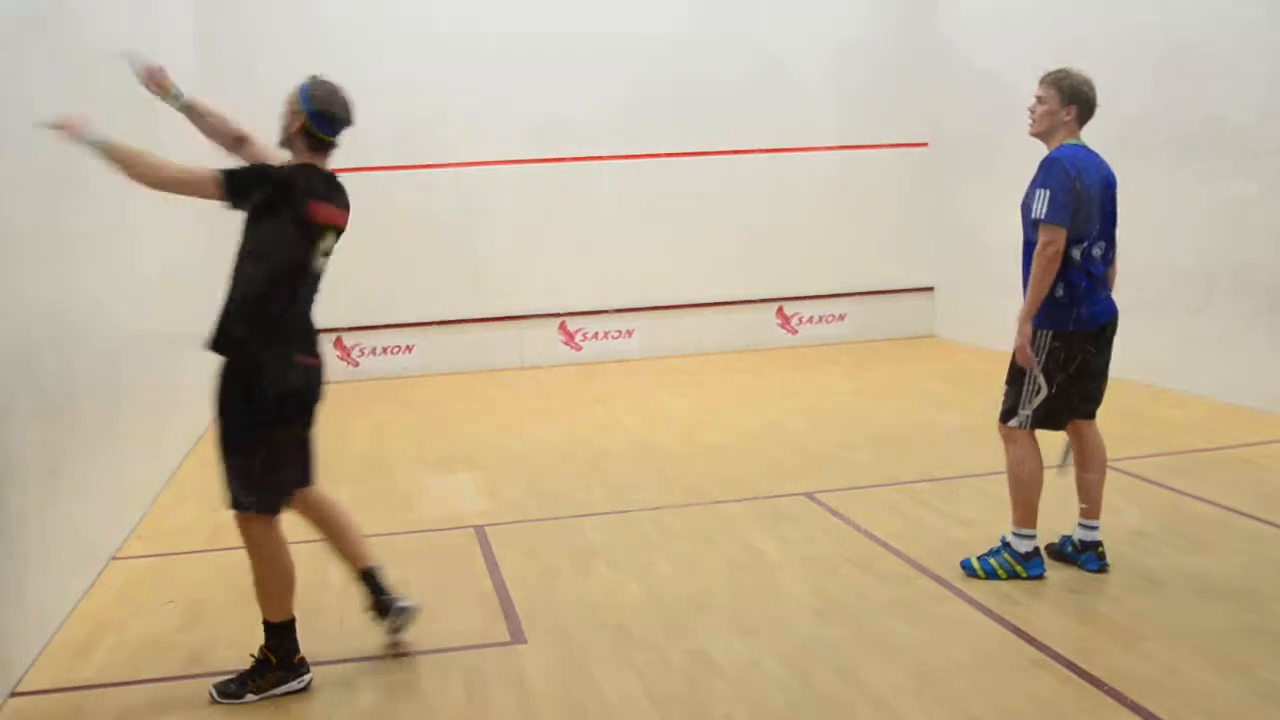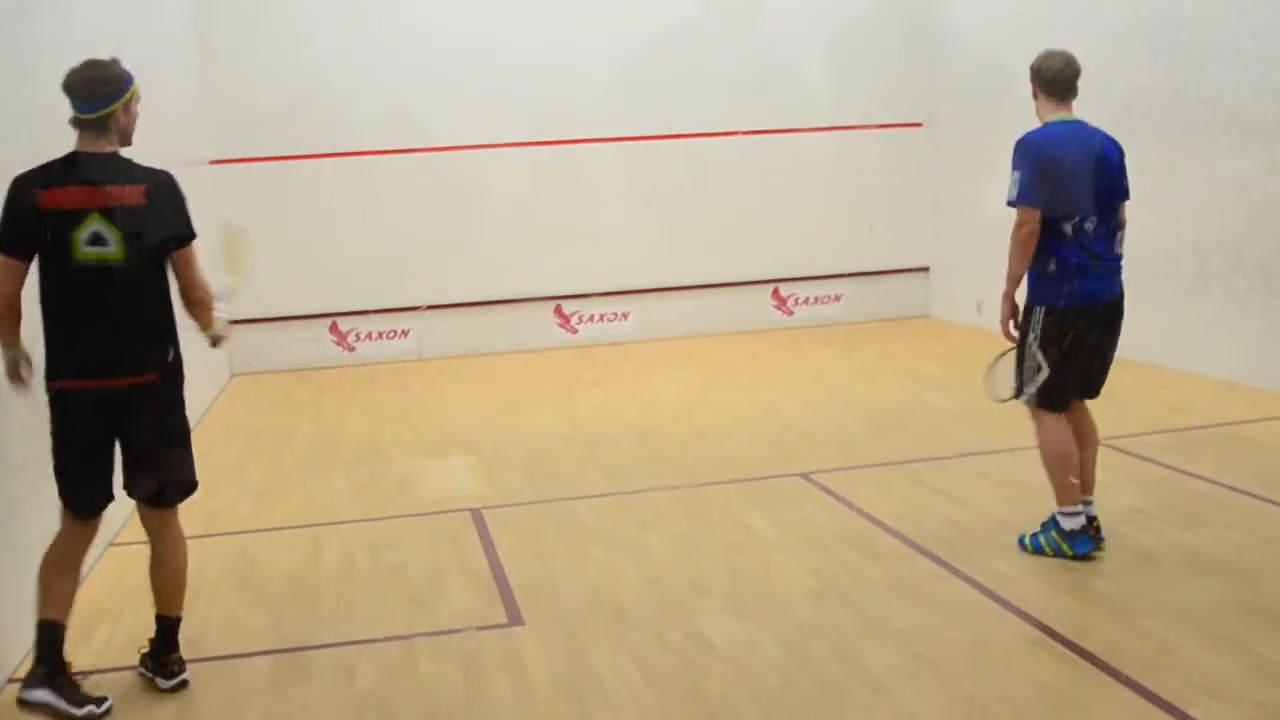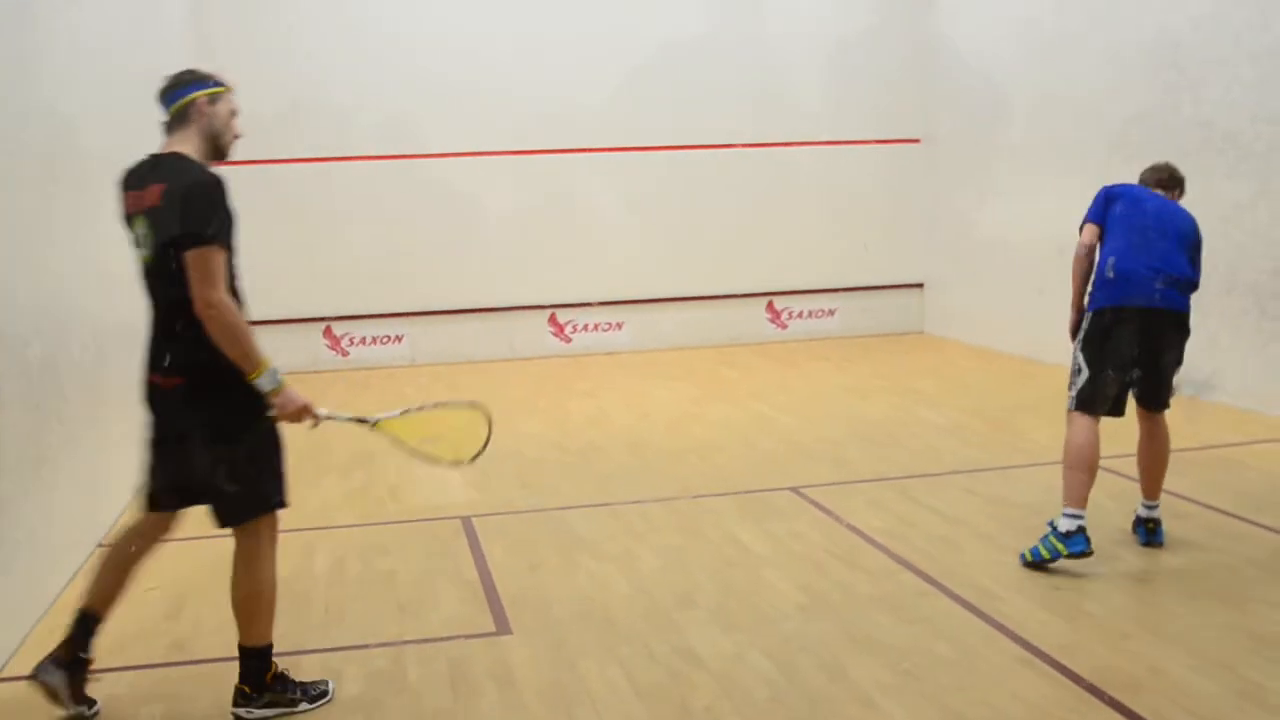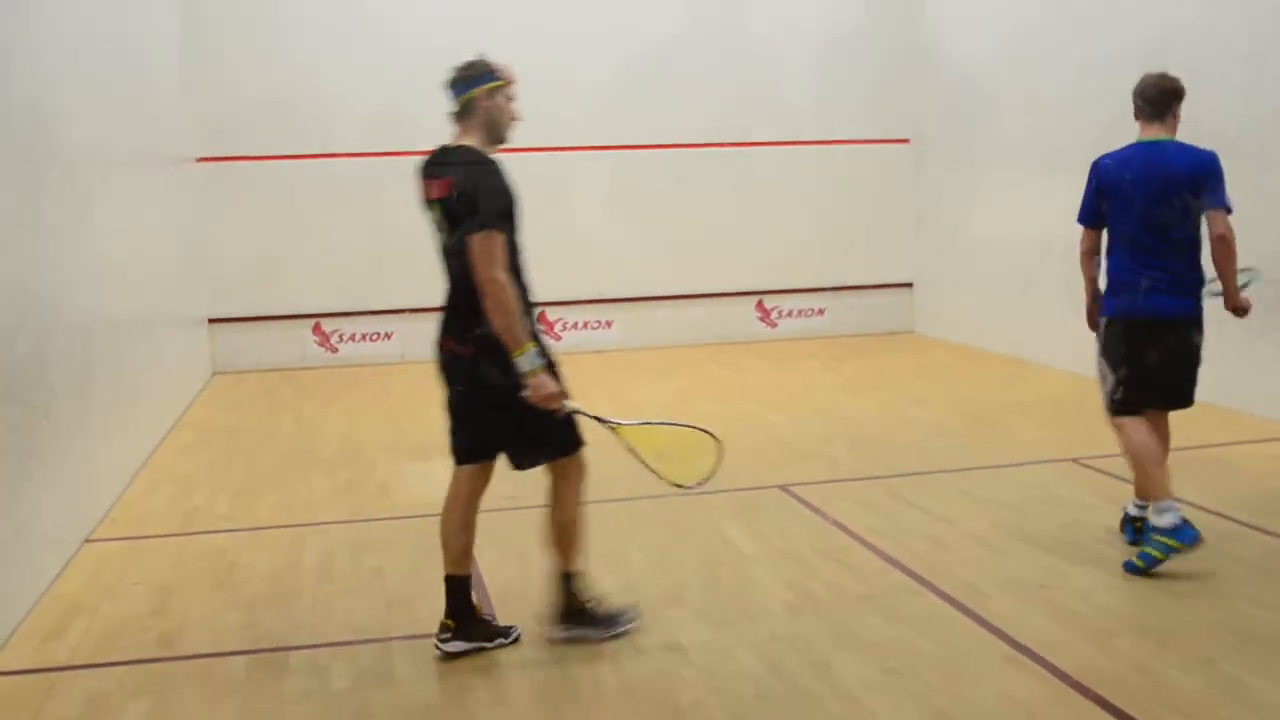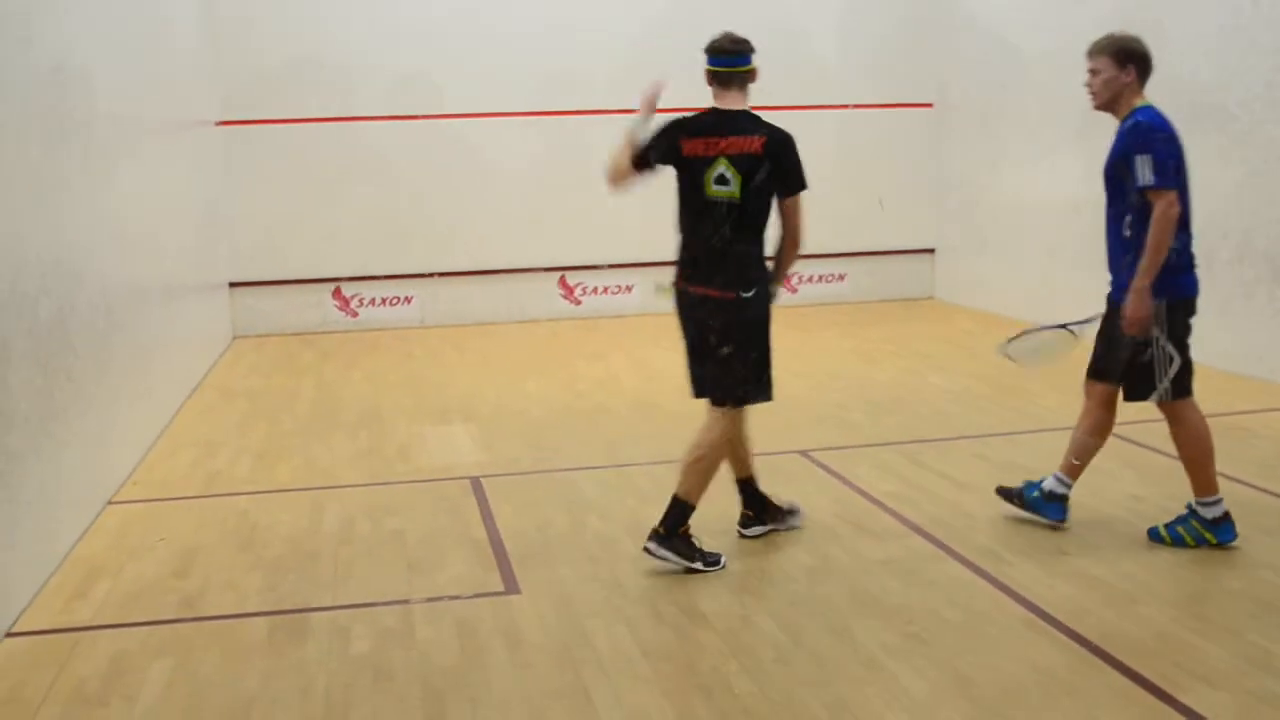
dt=1s
person 1, frame 1
left shoulder: (282, 185)
right shoulder: (332, 195)
left elbow: (164, 176)
right elbow: (243, 144)
left wrist: (91, 136)
right wrist: (177, 97)
left hip: (262, 371)
right hip: (295, 365)
left knee: (256, 511)
right knee: (298, 490)
left ankle: (284, 659)
right ankle: (381, 597)
person 1, frame 2
right shoulder: (156, 188)
right elbow: (193, 289)
right wrist: (212, 327)
left hip: (73, 387)
right hip: (150, 381)
left knee: (77, 524)
right knee: (163, 516)
right ankle: (166, 654)
person 1, frame 3
left shoulder: (139, 182)
right shoulder: (199, 185)
right elbow: (213, 302)
right wrist: (272, 383)
left hip: (169, 377)
right hip: (216, 384)
left knee: (156, 519)
right knee: (257, 528)
left ankle: (69, 655)
person 1, frame 4
left shoulder: (437, 167)
right shoulder: (481, 174)
right elbow: (493, 279)
left wrist: (484, 82)
right wrist: (531, 365)
left hip: (457, 347)
right hip: (497, 352)
left knee: (469, 478)
right knee: (567, 468)
left ankle: (459, 618)
right ankle: (571, 605)
person 1, frame 5
left shoulder: (678, 134)
right shoulder: (775, 142)
left elbow: (617, 175)
right elbow: (792, 233)
left wrist: (643, 118)
right wrist: (776, 275)
left hip: (693, 290)
right hip: (742, 294)
left knee: (726, 402)
right knee: (726, 413)
left ankle: (757, 507)
right ankle: (672, 530)
person 2, frame 1
left shoulder: (1057, 166)
right shoulder: (1100, 168)
left elbow: (1051, 246)
right elbow: (1108, 248)
left wrist: (1025, 318)
left hip: (1058, 322)
right hip: (1096, 317)
left knee: (1016, 427)
right knee: (1081, 422)
left ankle: (1023, 549)
right ankle: (1088, 540)
person 2, frame 2
left shoulder: (1034, 146)
right shoulder: (1108, 146)
left elbow: (1028, 227)
right elbow: (1120, 219)
left wrist: (1008, 294)
left hip: (1059, 296)
right hip: (1108, 292)
left knee: (1046, 409)
right knee: (1074, 403)
left ankle: (1072, 527)
right ankle: (1081, 512)
person 2, frame 3
left shoulder: (1113, 193)
right shoulder: (1188, 222)
left elbow: (1085, 247)
left wrist: (1076, 308)
right wrist: (1169, 357)
left hip: (1115, 302)
right hip: (1169, 312)
left knee: (1084, 414)
right knee: (1152, 415)
left ankle: (1071, 527)
right ankle: (1149, 519)
person 2, frame 4
left shoulder: (1107, 168)
right shoulder: (1203, 164)
left elbow: (1090, 246)
right elbow: (1220, 233)
left wrist: (1092, 296)
right wrist: (1232, 293)
left hip: (1128, 309)
right hip: (1182, 310)
left knee: (1129, 415)
right knee: (1153, 412)
left ankle: (1170, 519)
right ankle: (1139, 513)
person 2, frame 5
left shoulder: (1146, 129)
right shoulder: (1135, 130)
left elbow: (1168, 210)
left wrist: (1141, 289)
left hip: (1159, 293)
right hip: (1136, 291)
left knee: (1174, 399)
right knee: (1100, 390)
left ankle: (1211, 515)
right ankle: (1053, 493)
